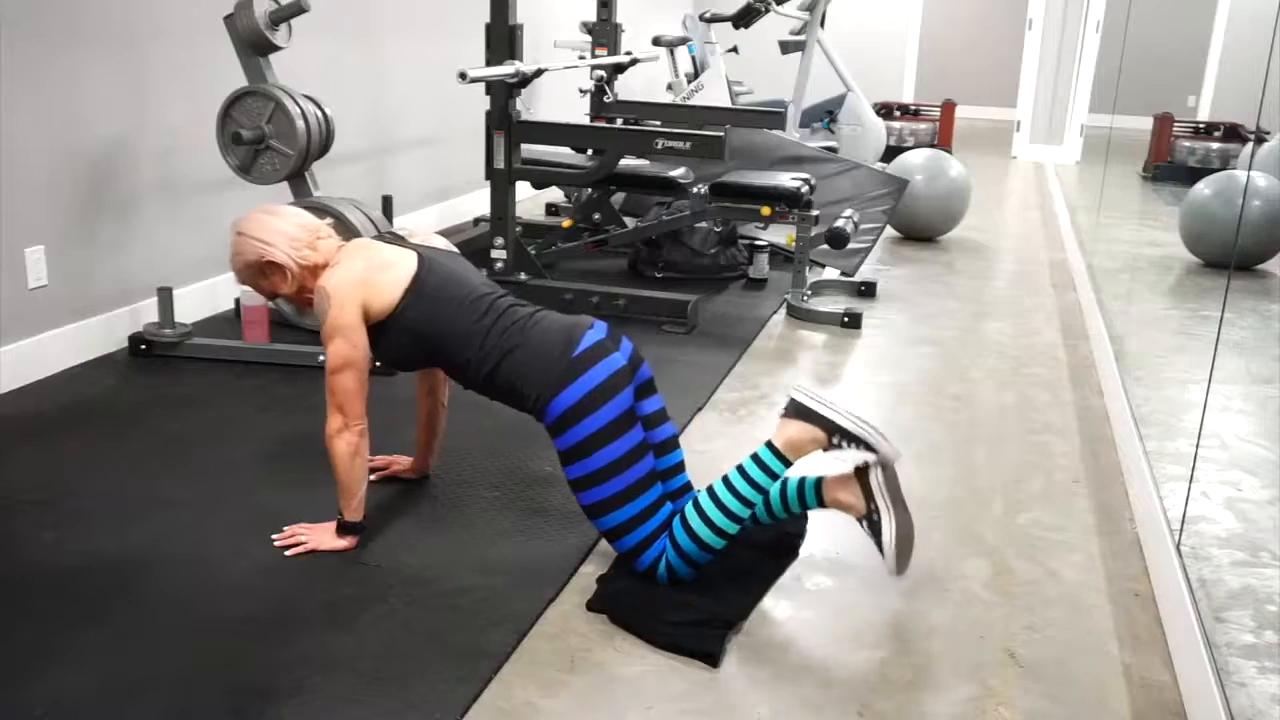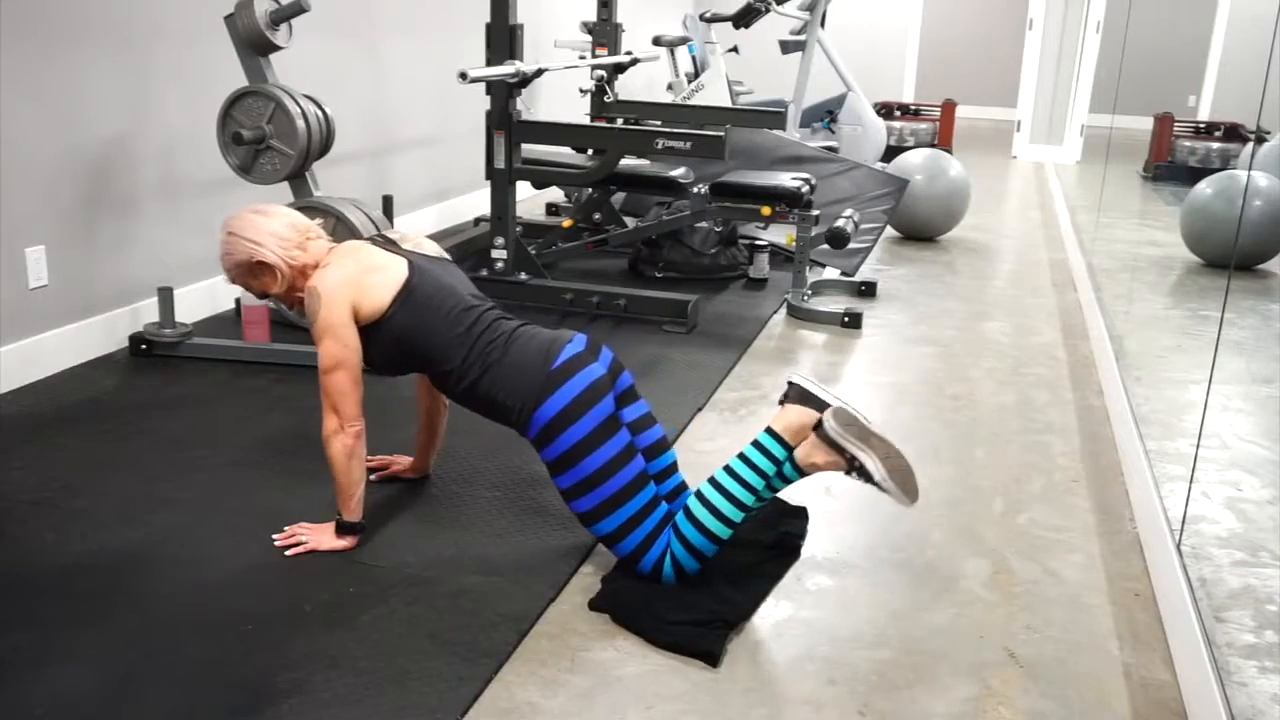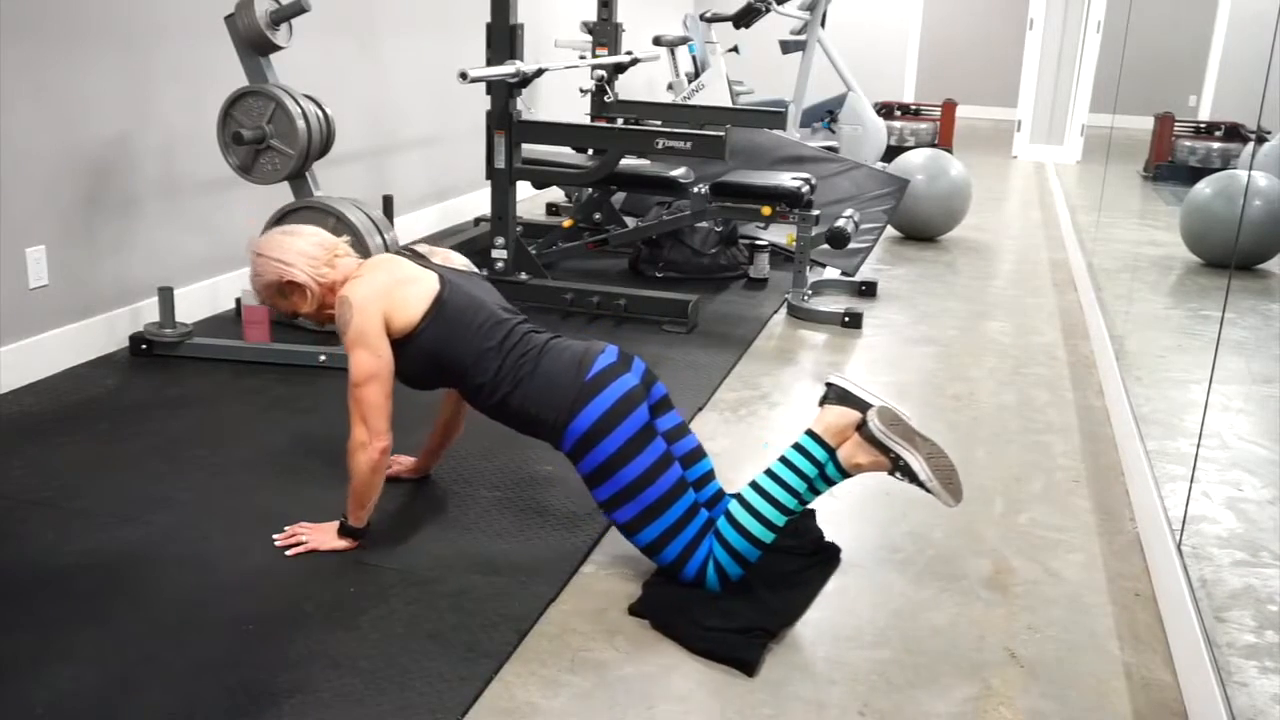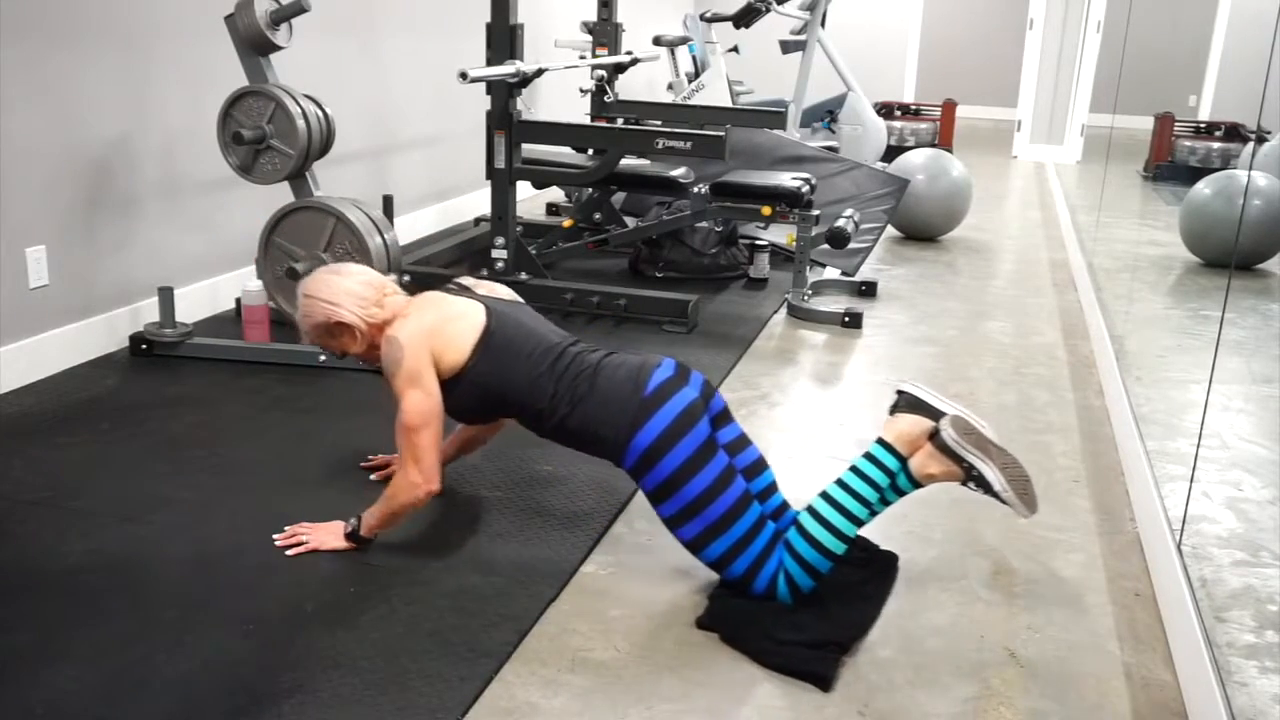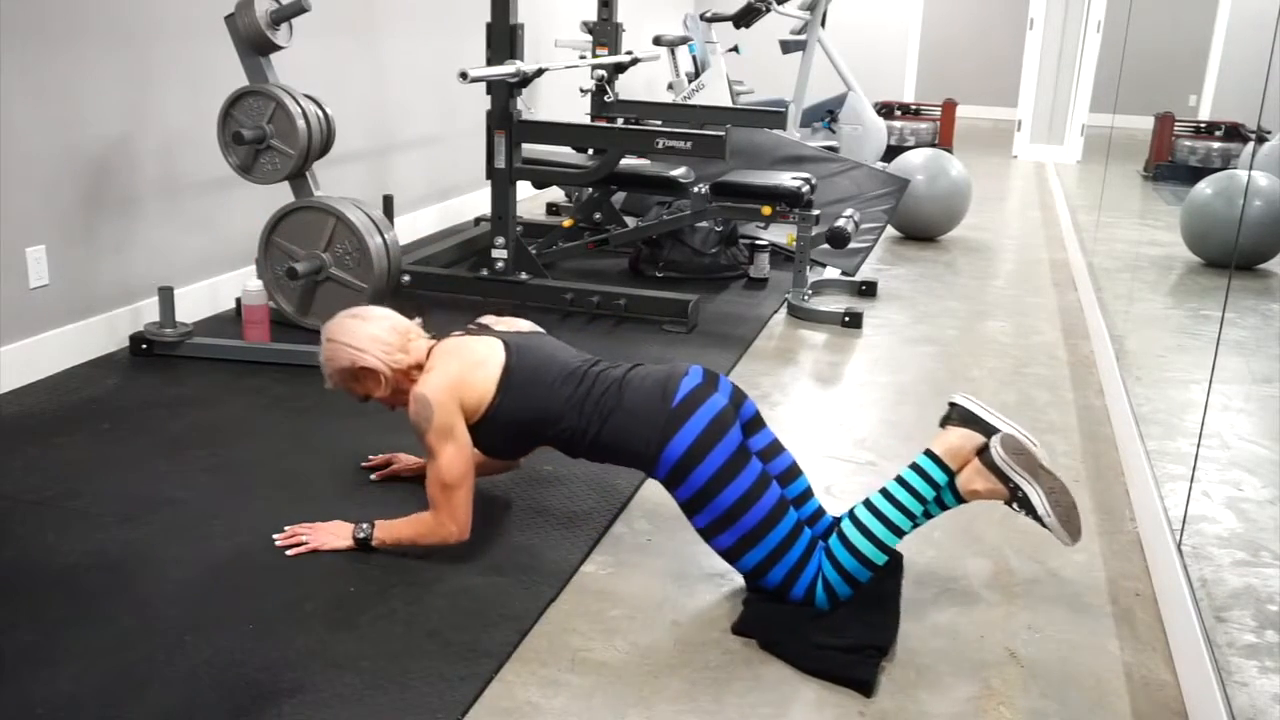
dt=0.5s
person 1, frame 1
left shoulder: (340, 287)
right shoulder: (399, 245)
left elbow: (345, 425)
left wrist: (346, 526)
right wrist: (421, 460)
left hip: (576, 388)
right hip: (604, 349)
left knee: (664, 559)
right knee: (675, 518)
left ankle: (795, 435)
right ankle: (849, 491)
person 1, frame 2
left shoulder: (330, 287)
right shoulder: (396, 244)
left elbow: (344, 428)
left wrist: (346, 525)
right wrist: (422, 460)
left hip: (556, 400)
right hip: (583, 363)
left knee: (669, 559)
right knee: (679, 517)
left ankle: (797, 432)
right ankle: (811, 441)
person 1, frame 3
left shoulder: (361, 299)
right shoulder: (424, 256)
left elbow: (370, 441)
left wrist: (349, 528)
right wrist: (424, 463)
left hip: (589, 413)
right hip: (615, 374)
left knee: (712, 564)
right knee: (715, 524)
left ankle: (837, 435)
right ankle: (850, 436)
person 1, frame 4
left shoulder: (404, 340)
right shoulder: (464, 292)
left elbow: (420, 486)
left wrist: (353, 531)
right wrist: (427, 450)
left hip: (652, 429)
right hip: (673, 389)
left knee: (778, 577)
right knee: (781, 540)
left ankle: (913, 447)
right ankle: (916, 438)
person 1, frame 5
left shoulder: (432, 391)
right shoulder: (485, 331)
left elbow: (452, 527)
left wrist: (358, 533)
right wrist: (432, 462)
left hip: (683, 439)
right hip: (704, 396)
left knee: (817, 585)
right knee: (822, 549)
left ankle: (957, 460)
right ankle: (966, 456)
